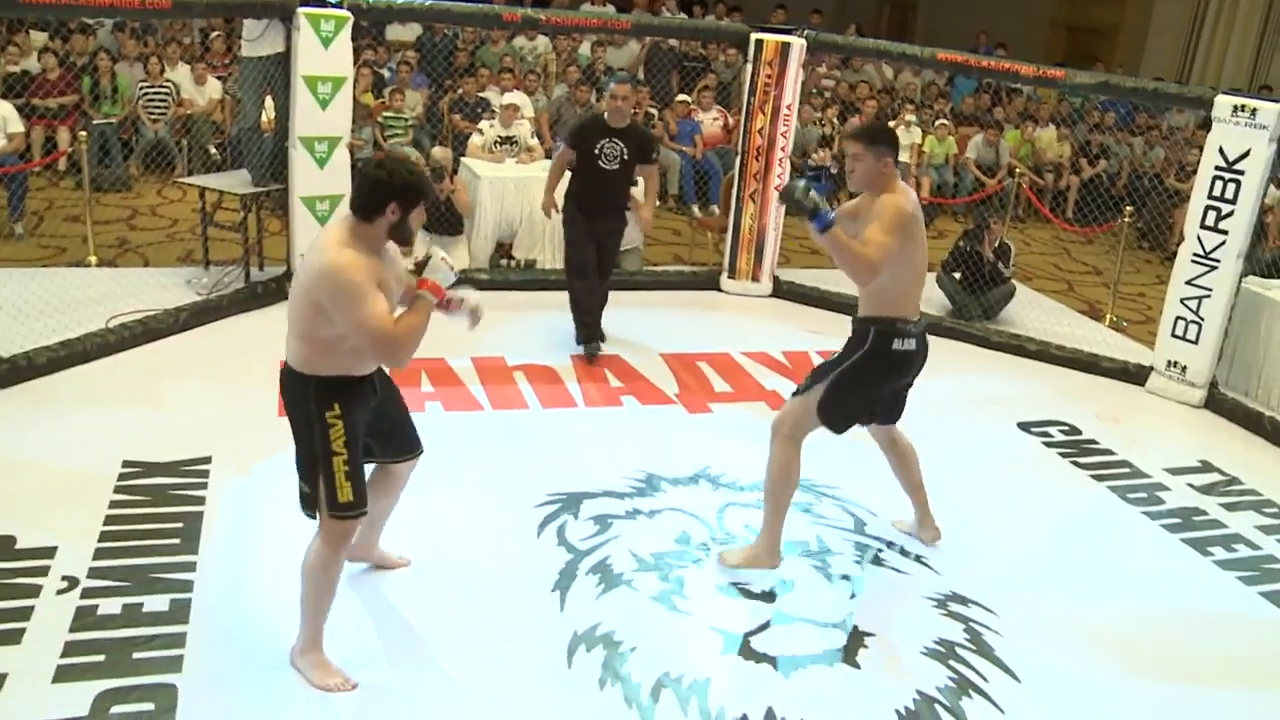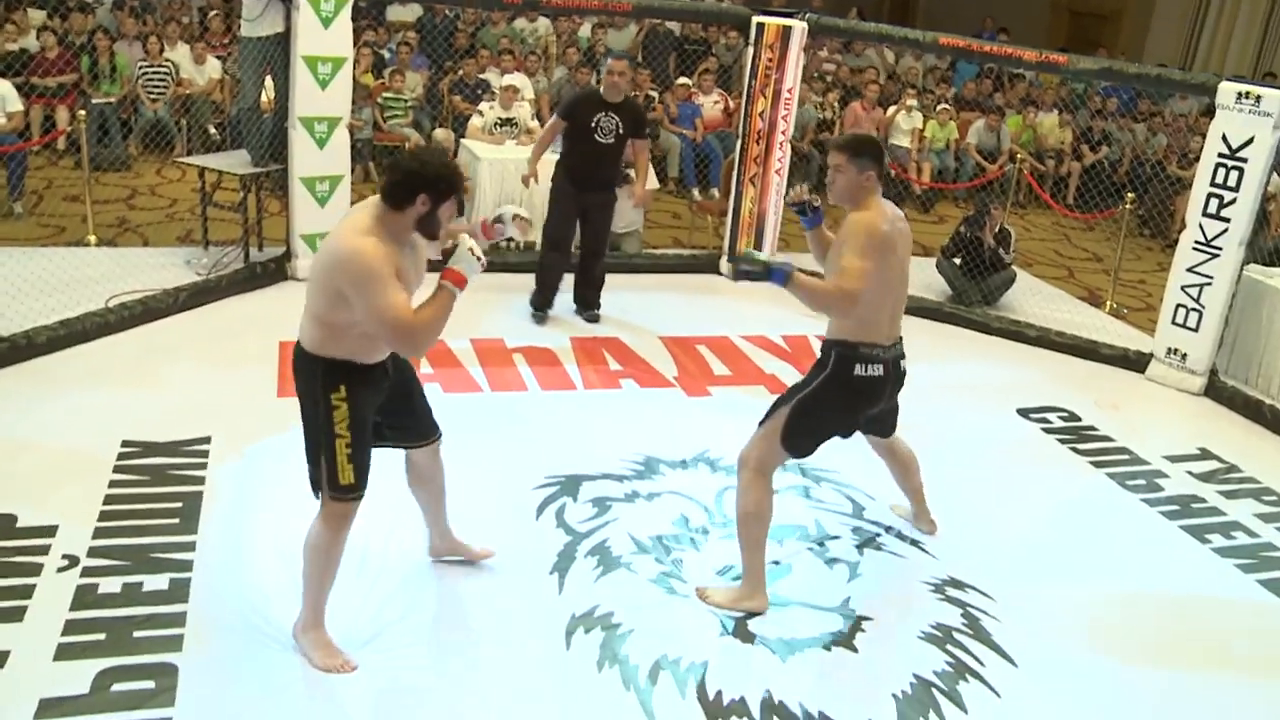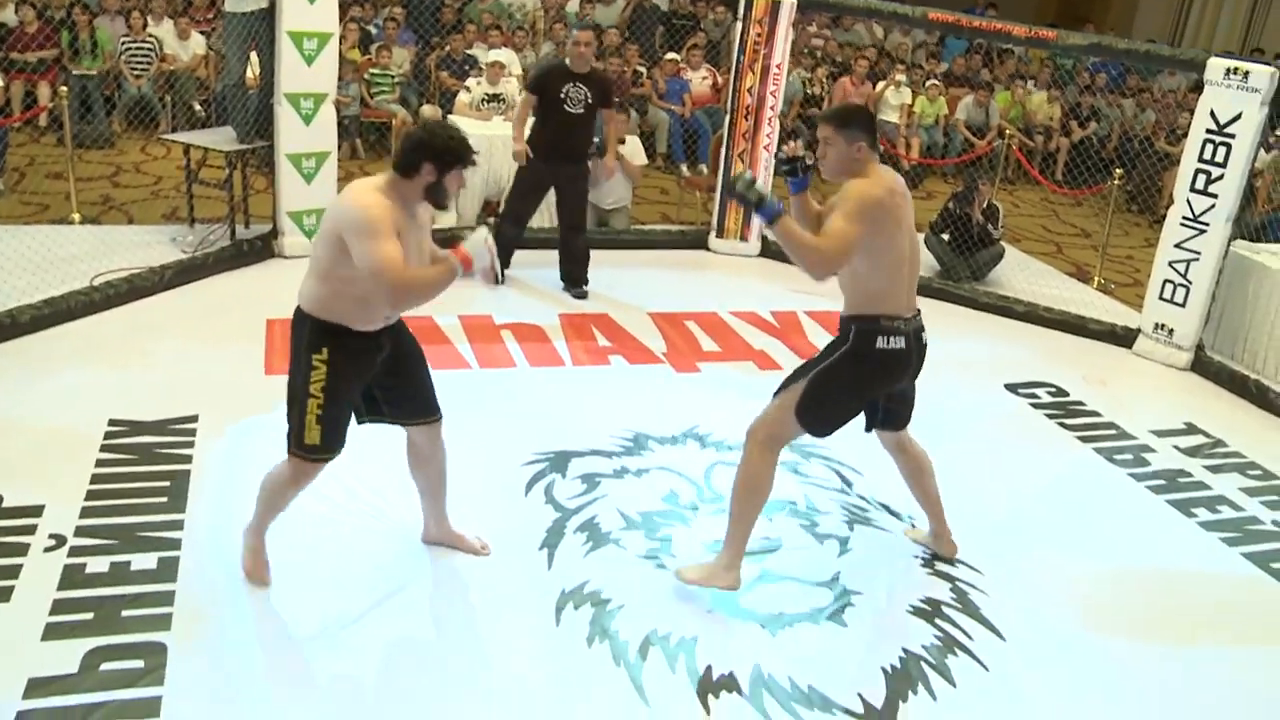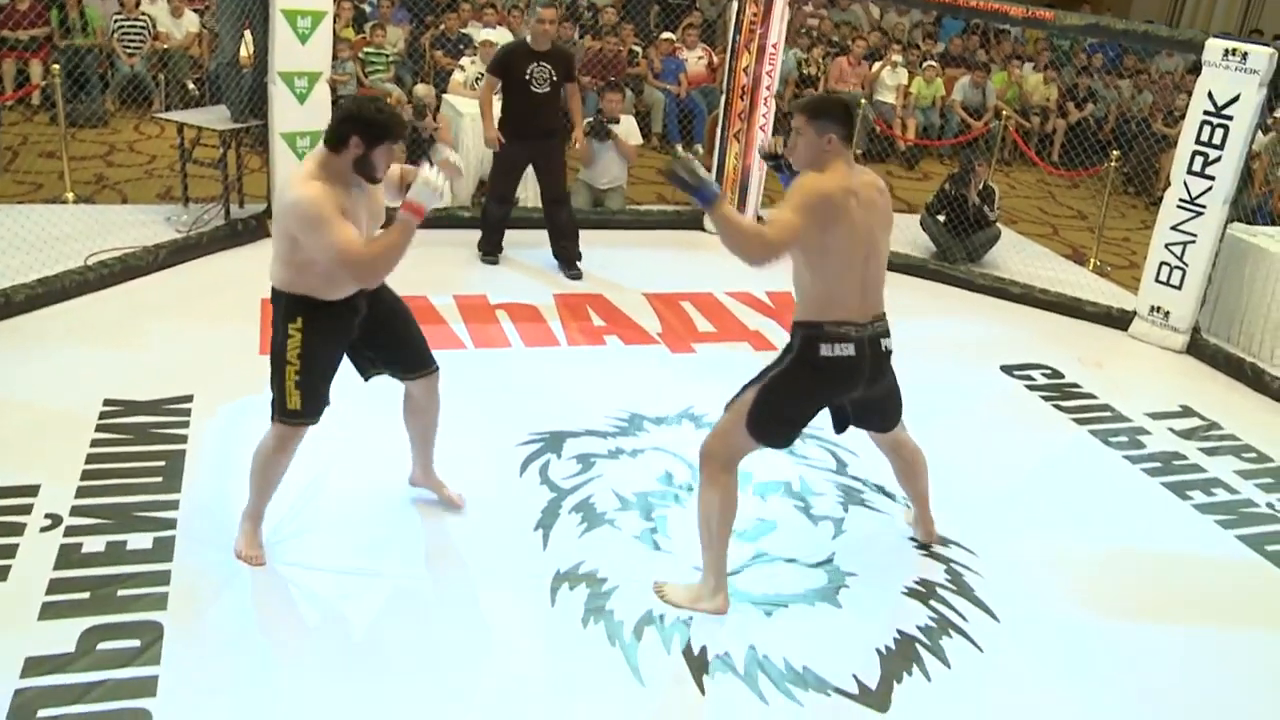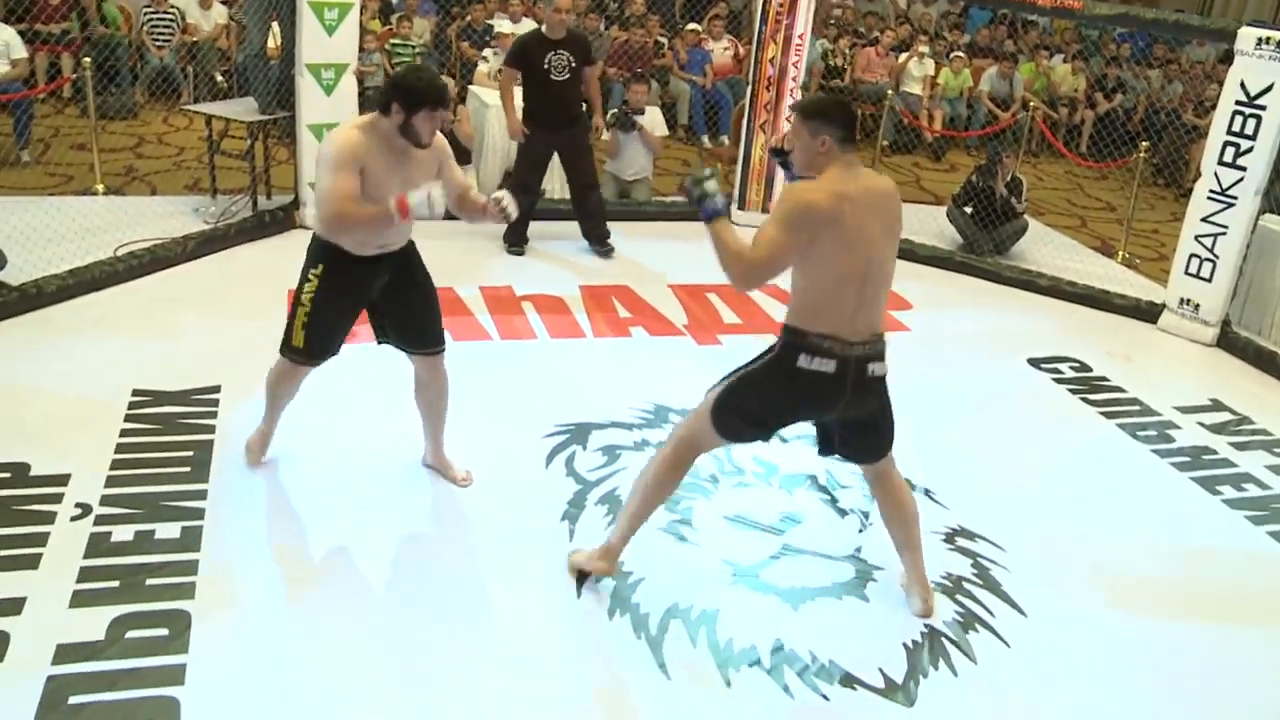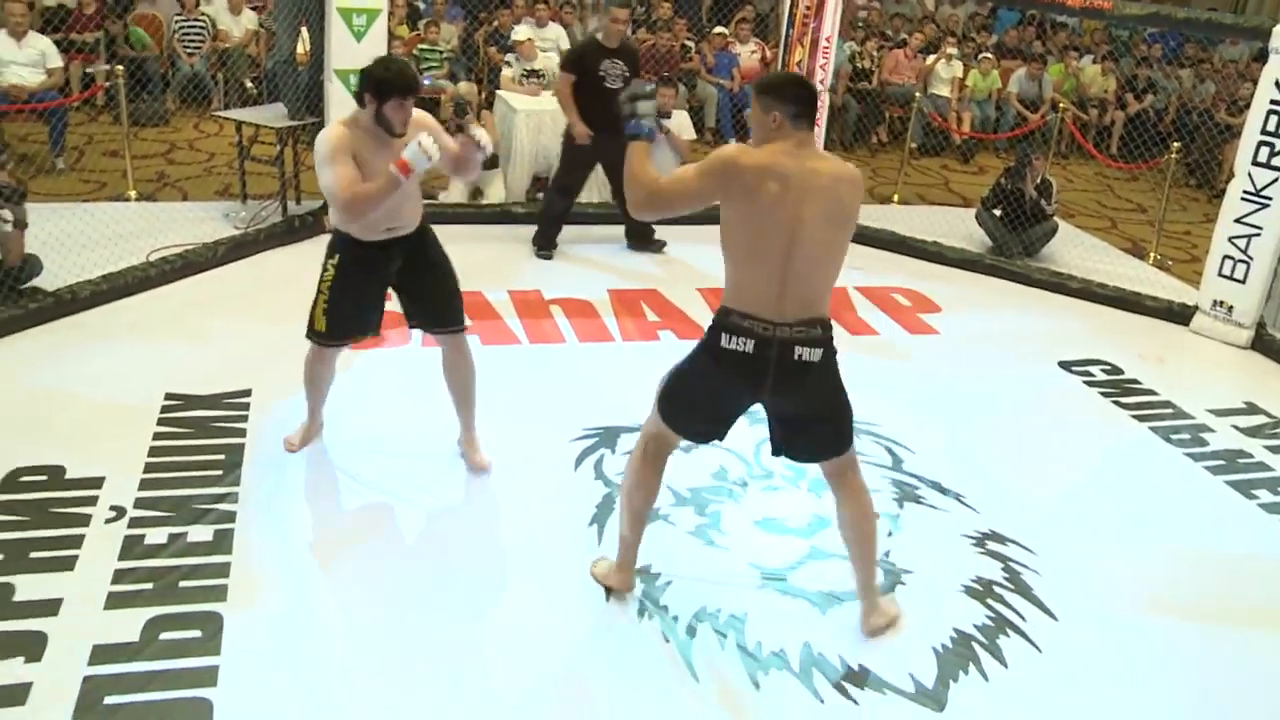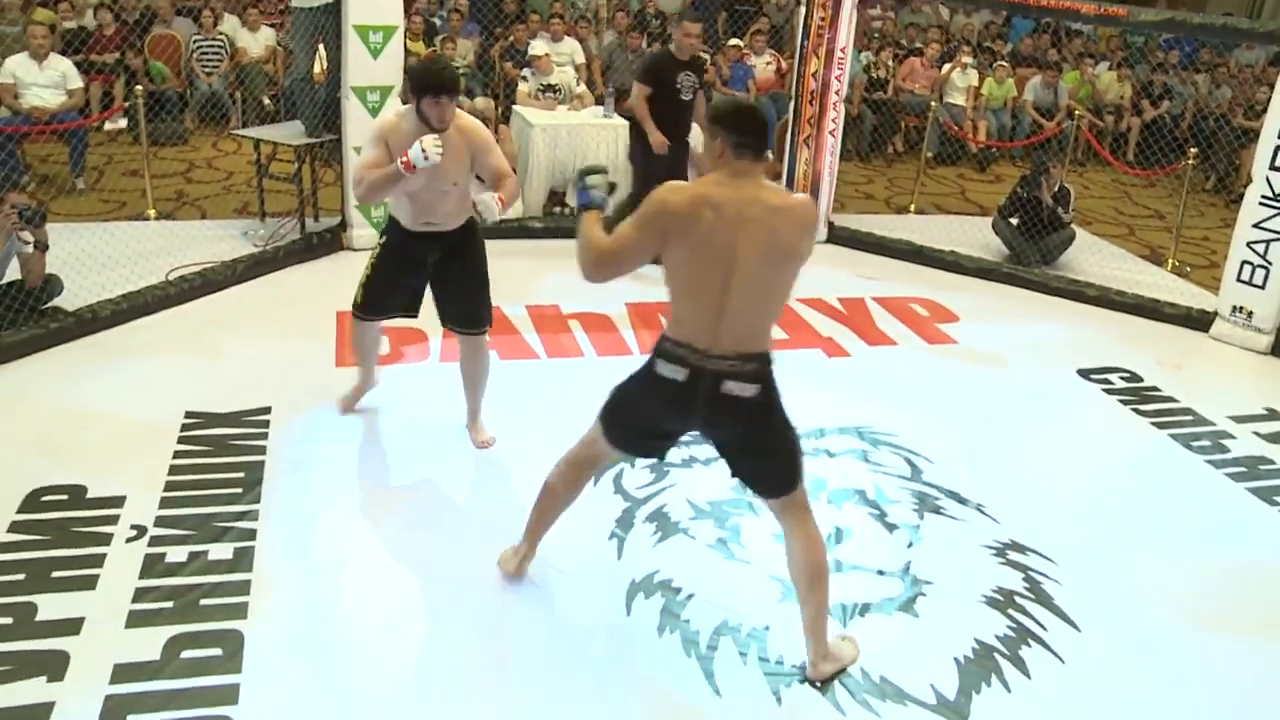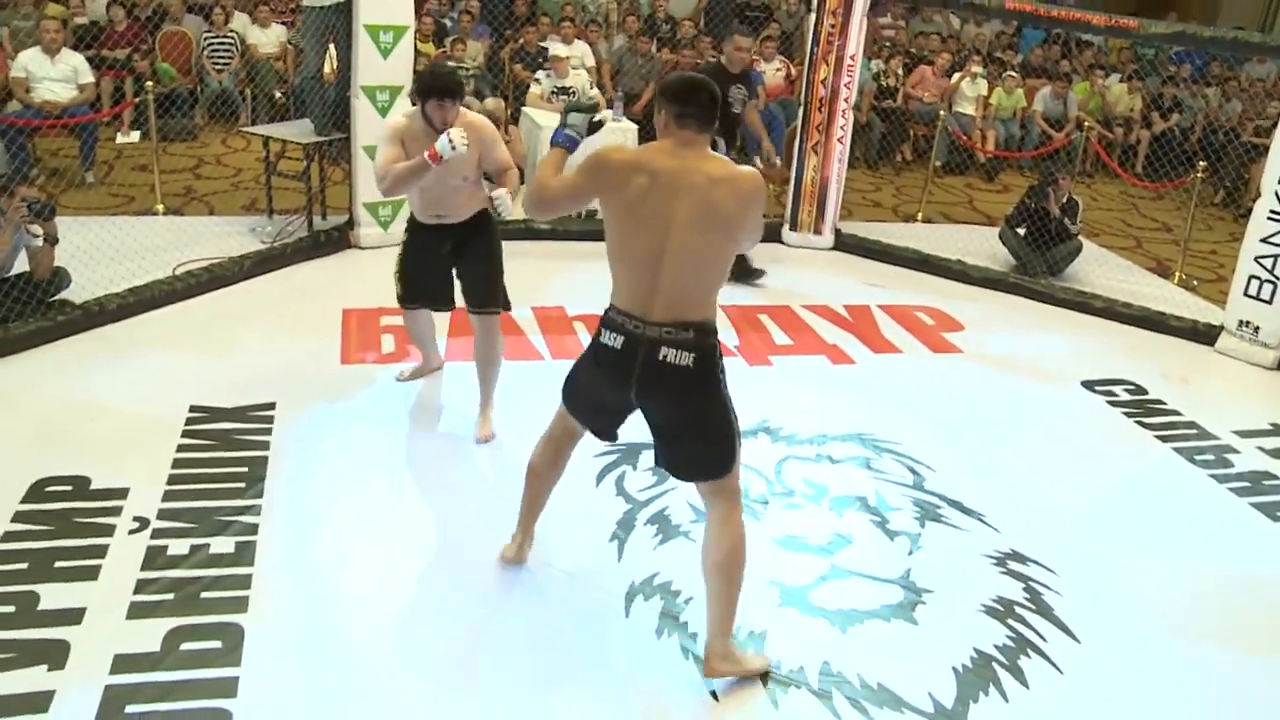
dt=0.3s
person 1, frame 1
left shoulder: (893, 206)
right shoulder: (881, 198)
left elbow: (864, 270)
right elbow: (839, 228)
left wrist: (818, 216)
right wrist: (818, 195)
left hip: (880, 341)
right hip: (904, 341)
left knee: (787, 427)
right knee: (885, 430)
left ankle: (766, 547)
right ankle: (924, 521)
person 1, frame 2
left shoulder: (866, 224)
right shoulder: (891, 218)
left elbow: (843, 300)
right elbow: (834, 261)
left wrist: (779, 274)
right wrist: (812, 223)
left hip: (847, 368)
right hip: (887, 364)
left knee: (754, 462)
right knee: (885, 440)
left ankle: (752, 588)
right ankle: (921, 514)
person 1, frame 3
left shoulder: (864, 193)
right shoulder: (888, 183)
left elbow: (820, 263)
right elbow: (820, 228)
left wrist: (766, 209)
right wrist: (798, 184)
left hip: (868, 342)
right hip: (905, 340)
left knee: (763, 435)
right knee: (895, 437)
left ankle: (726, 564)
right ankle: (940, 534)
person 1, frame 4
left shoulder: (820, 190)
right shoulder: (872, 184)
left elbow: (759, 250)
left wrist: (705, 194)
right wrist: (789, 175)
left hip: (819, 351)
right hip: (874, 346)
left knee: (716, 452)
right knee: (892, 435)
left ankle: (710, 585)
right ankle: (926, 526)
person 1, frame 5
left shoulder: (810, 198)
right shoulder: (886, 192)
left elbow: (748, 274)
left wrist: (712, 211)
right wrist: (798, 175)
left hip: (804, 363)
right hip: (866, 366)
left knee: (682, 443)
right knee: (883, 472)
left ankle: (607, 554)
right ankle: (919, 588)
person 1, frame 6
left shoulder: (741, 165)
right shoulder: (849, 181)
left elbow: (645, 203)
left wrist: (639, 132)
left hip: (735, 345)
right hip: (809, 356)
left knee: (652, 440)
right knee: (846, 477)
left ankle: (620, 567)
right ankle: (871, 606)
person 1, frame 7
left shoulder: (675, 202)
right shoulder: (800, 211)
left elbow: (596, 266)
left wrist: (590, 203)
left hip: (671, 374)
right hip: (745, 387)
left knee: (586, 454)
right knee: (796, 514)
left ankle: (521, 554)
right ankle: (821, 651)
person 1, frame 8
left shoulder: (617, 163)
right shoulder: (745, 184)
left elbow: (538, 203)
left wrist: (562, 140)
left hip: (616, 346)
right hip: (688, 359)
left knee: (562, 431)
right knee: (723, 503)
left ankle: (519, 542)
right ankle: (720, 652)
person 2, frame 1
left shoulder: (373, 237)
right shoulder: (341, 266)
left elbow: (398, 286)
right elbow: (395, 348)
left wrist: (446, 299)
right wrist: (431, 290)
left hip: (362, 374)
right hip: (322, 392)
left knee: (402, 457)
right knee: (340, 523)
left ankle: (367, 548)
right ankle: (308, 645)
person 2, frame 2
left shoulder: (407, 224)
right shoulder: (359, 252)
left elbow: (440, 247)
right elbow: (413, 337)
right wrist: (458, 275)
left hip: (381, 360)
right hip: (332, 373)
left knee: (426, 445)
right knee: (340, 503)
left ankle: (443, 540)
right ankle: (309, 625)
person 2, frame 3
left shoulder: (415, 203)
right shoulder: (367, 210)
left elbow: (424, 260)
right elbow: (402, 291)
left wrist: (472, 258)
right wrist: (462, 261)
left hip: (385, 332)
right hip: (328, 339)
left knee: (427, 429)
right knee: (307, 461)
left ankle: (437, 526)
right ankle: (255, 535)
person 2, frame 4
left shoulder: (367, 165)
right shoulder: (308, 198)
left elbow: (398, 182)
right elbow: (367, 271)
left wrist: (422, 180)
right wrist: (416, 207)
left hip: (364, 291)
right hip: (308, 309)
left knee: (424, 377)
right knee: (291, 427)
left ankle: (424, 471)
right ankle: (250, 522)
person 2, frame 5
left shoulder: (432, 143)
right shoulder: (346, 144)
left elbow: (461, 200)
right elbow: (333, 221)
left wrist: (488, 207)
right wrist: (405, 207)
left hip: (398, 259)
right hip: (337, 260)
left knee: (431, 360)
right knee: (296, 363)
left ankle: (435, 452)
right ankle: (266, 428)
person 2, frame 6
left shoulder: (420, 125)
right shoulder: (335, 141)
left elbow: (463, 171)
right elbow: (351, 208)
left wrist: (473, 151)
right wrist: (402, 166)
left hip: (415, 241)
right hip: (356, 249)
left knee: (454, 336)
right knee: (325, 345)
left ankle: (469, 434)
right ankle: (312, 422)
person 2, frame 7
left shoulder: (471, 131)
right shoulder: (387, 129)
left elbow: (507, 180)
right elbow: (363, 191)
left wrist: (498, 200)
right wrist: (410, 162)
left hip: (459, 238)
right hip: (403, 236)
left knee: (473, 335)
right knee: (366, 316)
left ankle: (475, 417)
right ankle: (366, 379)
person 2, frame 8
left shoulder: (479, 128)
right shoulder: (398, 130)
left elbow: (508, 170)
right elbow: (387, 185)
left wrist: (505, 192)
right wrist: (433, 154)
left hip: (474, 228)
right hip: (424, 228)
left knee: (487, 317)
right knee: (413, 306)
left ankle: (486, 410)
right ankle: (430, 359)
person 3, frame 1
left shoulder: (642, 137)
right shoulder: (586, 127)
left elbow: (651, 175)
right elbow: (562, 159)
left wrist: (647, 207)
right wrist: (548, 193)
left hip: (612, 216)
right hip: (578, 211)
left knee: (601, 273)
right knee: (581, 271)
left ankle: (590, 323)
right ankle: (588, 335)
person 3, frame 2
left shoulder: (635, 112)
right shoulder: (580, 100)
left elbow: (641, 150)
right elbow: (552, 129)
left wrist: (640, 183)
right wrist: (533, 163)
left hip: (603, 190)
right hip: (567, 182)
left knee: (595, 249)
right knee: (556, 241)
left ankle: (587, 303)
right ankle: (541, 301)
person 3, frame 3
left shoulder: (601, 82)
right shoulder: (548, 74)
left elbow: (609, 120)
right elbow: (525, 105)
left wrist: (611, 154)
right wrist: (518, 139)
left hip: (575, 164)
right hip: (538, 158)
left knee: (574, 224)
right knee: (516, 212)
left ankle: (574, 280)
right ankle: (497, 264)
person 3, frame 4
left shoulder: (564, 57)
right shoulder: (510, 53)
left elbow: (572, 93)
right elbow: (488, 87)
left wrist: (578, 127)
right wrist: (489, 125)
left hip: (551, 138)
right hip: (512, 137)
left knee: (557, 197)
right knee: (500, 193)
left ankle: (568, 258)
right ankle: (489, 246)
person 3, frame 5
left shoulder: (580, 43)
right shoulder: (526, 44)
left elbow: (590, 77)
right elbow: (507, 79)
left wrist: (597, 113)
right wrist: (512, 118)
left hip: (574, 125)
right hip: (536, 127)
left knee: (586, 181)
right knee: (525, 183)
left ankle: (597, 237)
right ankle: (515, 237)
person 3, frame 6
left shoulder: (631, 52)
right shoulder: (583, 51)
right elbow: (561, 85)
right wrist: (575, 121)
left hip: (619, 131)
right hip: (586, 132)
right knee: (566, 185)
left ankle: (640, 236)
right ankle: (544, 241)
person 3, frame 7
left shoulder: (697, 66)
right shoulder: (657, 62)
left elbow: (697, 101)
right elbow: (636, 98)
left wrist: (707, 132)
right wrist: (653, 132)
left hip: (677, 142)
right hip: (651, 141)
right knee: (643, 195)
person 3, frame 8
left shoulder: (746, 76)
right shoulder: (710, 74)
left elbow: (749, 108)
left wrist: (764, 140)
left hip: (724, 149)
right ankle: (738, 266)
